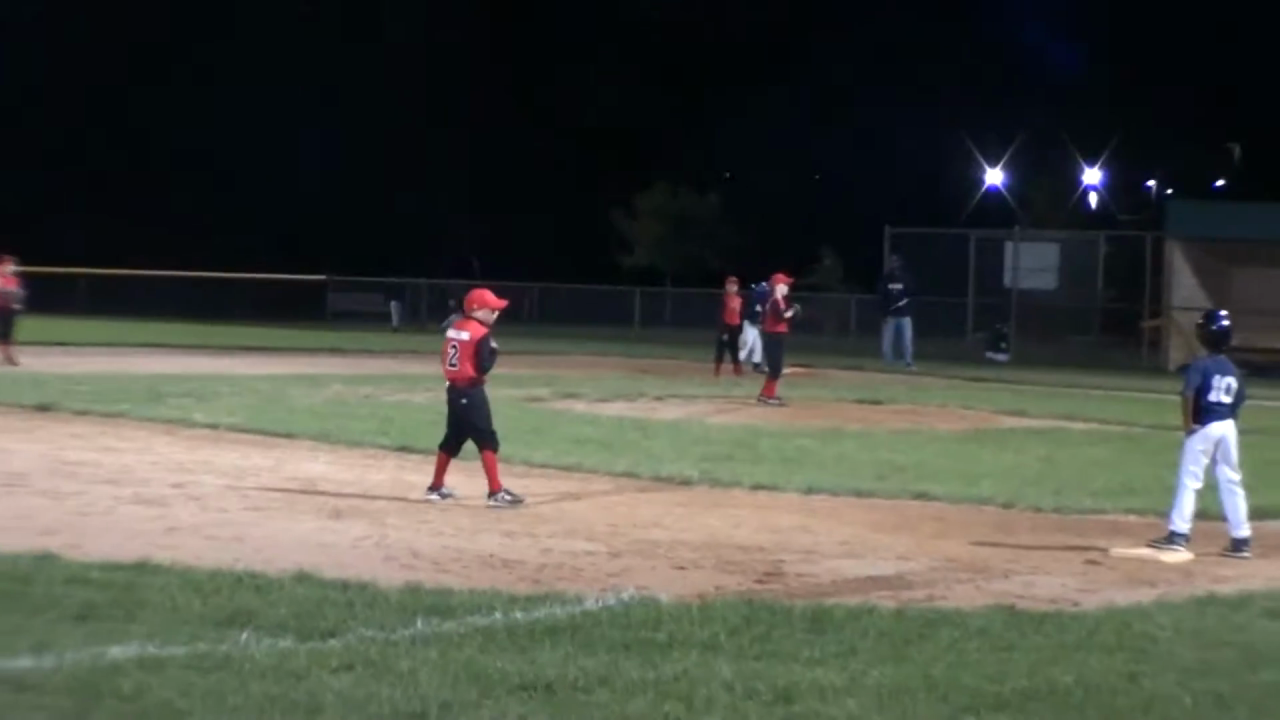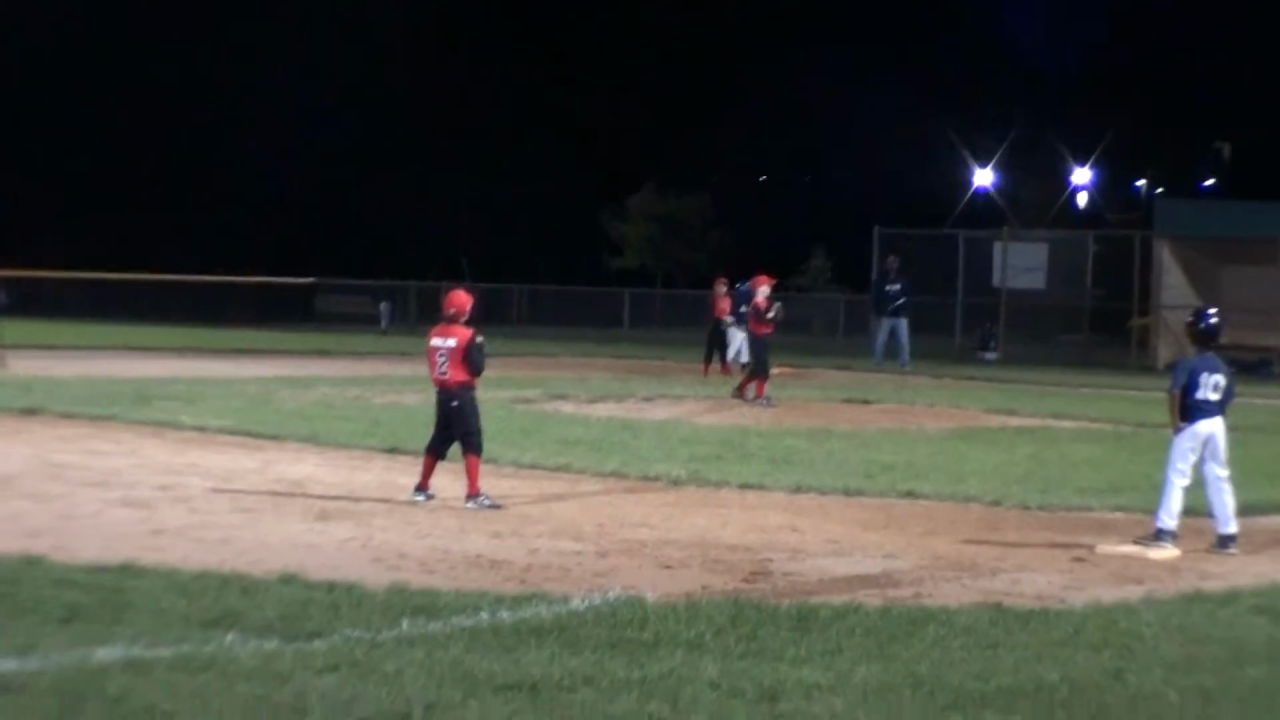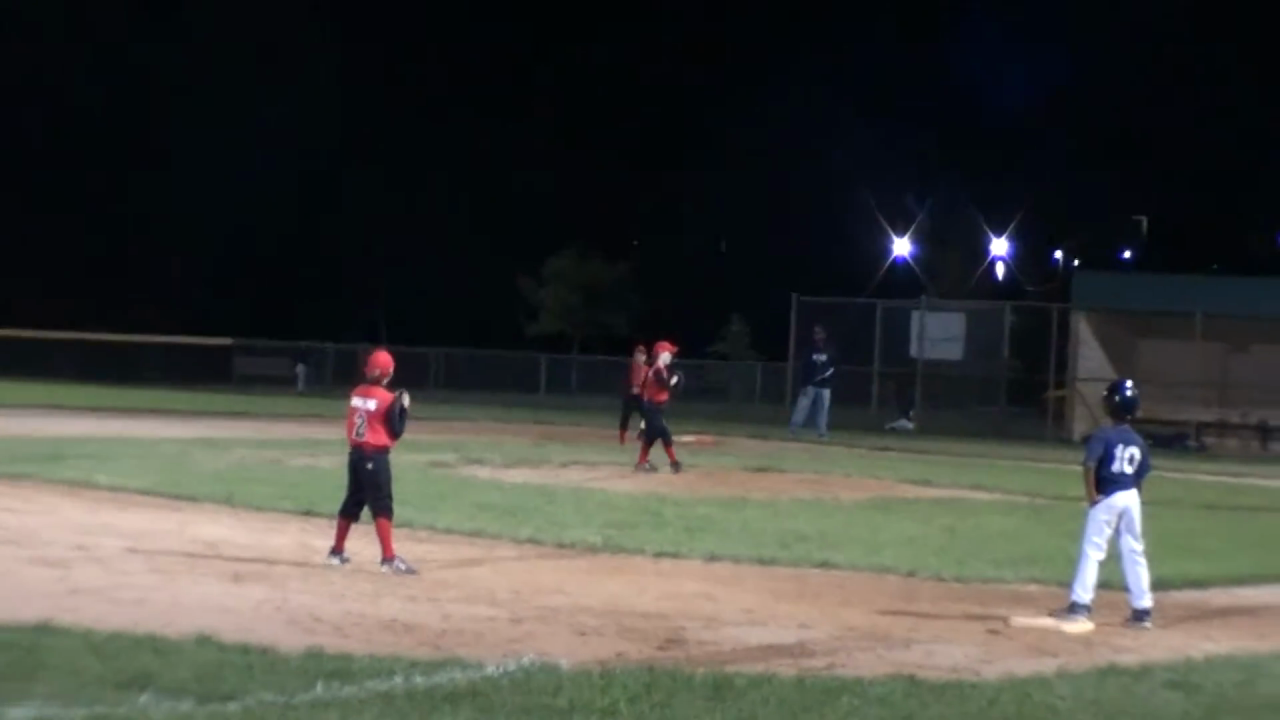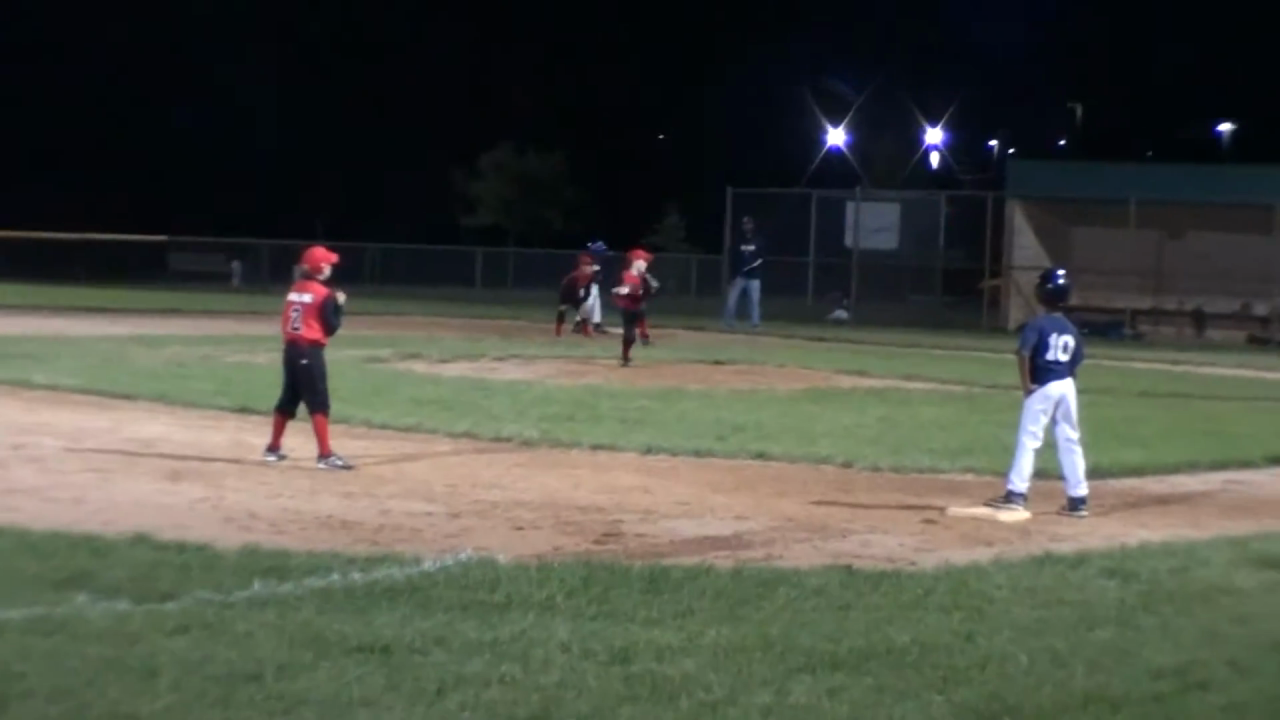
dt=0.7s
person 1, frame 1
left shoulder: (1200, 365)
right shoulder: (1233, 370)
left elbow: (1188, 394)
right elbow: (1237, 405)
left wrist: (1187, 424)
right wrist: (1226, 425)
left hip: (1204, 428)
right hip: (1227, 427)
left knee: (1189, 480)
right knee: (1231, 482)
left ankle: (1178, 534)
right ankle: (1241, 539)
person 1, frame 2
left shoulder: (1188, 363)
right shoulder: (1222, 368)
left elbow: (1175, 392)
right elbow: (1225, 402)
left wrist: (1176, 422)
right wrist: (1214, 422)
left hip: (1192, 426)
right hip: (1216, 425)
left knee: (1177, 477)
right knee: (1219, 479)
left ankle: (1165, 531)
right ankle: (1228, 536)
person 1, frame 3
left shoulder: (1103, 435)
right shoulder: (1138, 441)
left elbow: (1090, 465)
right elbow: (1141, 476)
left wrist: (1091, 495)
right wrist: (1130, 496)
left hip: (1107, 498)
right hip: (1131, 498)
left knee: (1092, 550)
right knee: (1134, 553)
left ankle: (1080, 605)
right ankle: (1142, 610)
person 1, frame 4
left shoulder: (1037, 324)
right shoulder: (1071, 329)
left elbow: (1024, 354)
right elbow: (1075, 363)
left wrist: (1026, 384)
right wrist: (1064, 381)
left hip: (1043, 388)
right hip: (1067, 387)
left knee: (1028, 440)
right knee: (1070, 442)
left ankle: (1016, 494)
right ankle: (1078, 499)
person 2, frame 1
left shoulder: (455, 327)
right shoulder: (481, 333)
right elbow: (483, 368)
right wrist: (493, 350)
left hip: (454, 389)
right hip: (470, 391)
left knee: (452, 438)
right knee: (487, 439)
left ankle: (436, 487)
right ankle: (496, 492)
person 2, frame 2
left shoulder: (435, 333)
right shoulder: (467, 336)
right elbow: (477, 370)
right wrist: (479, 345)
left hip: (443, 394)
right hip: (461, 395)
left knee: (439, 440)
right knee: (472, 442)
left ankle: (422, 488)
right ankle: (474, 495)
person 2, frame 3
left shoulder: (356, 393)
right shoulder: (388, 399)
right elbow: (396, 433)
right wrist: (403, 408)
left hip: (356, 454)
right hip: (375, 457)
left knee: (352, 502)
right knee: (382, 506)
left ankle: (337, 551)
right ankle: (389, 558)
person 2, frame 4
left shoulder: (294, 289)
right shoulder: (324, 294)
right elbow: (330, 328)
right wrist: (339, 305)
left hip: (291, 349)
right hip: (310, 352)
left knee: (288, 399)
right knee: (319, 403)
left ankle: (273, 448)
right ankle: (325, 455)
